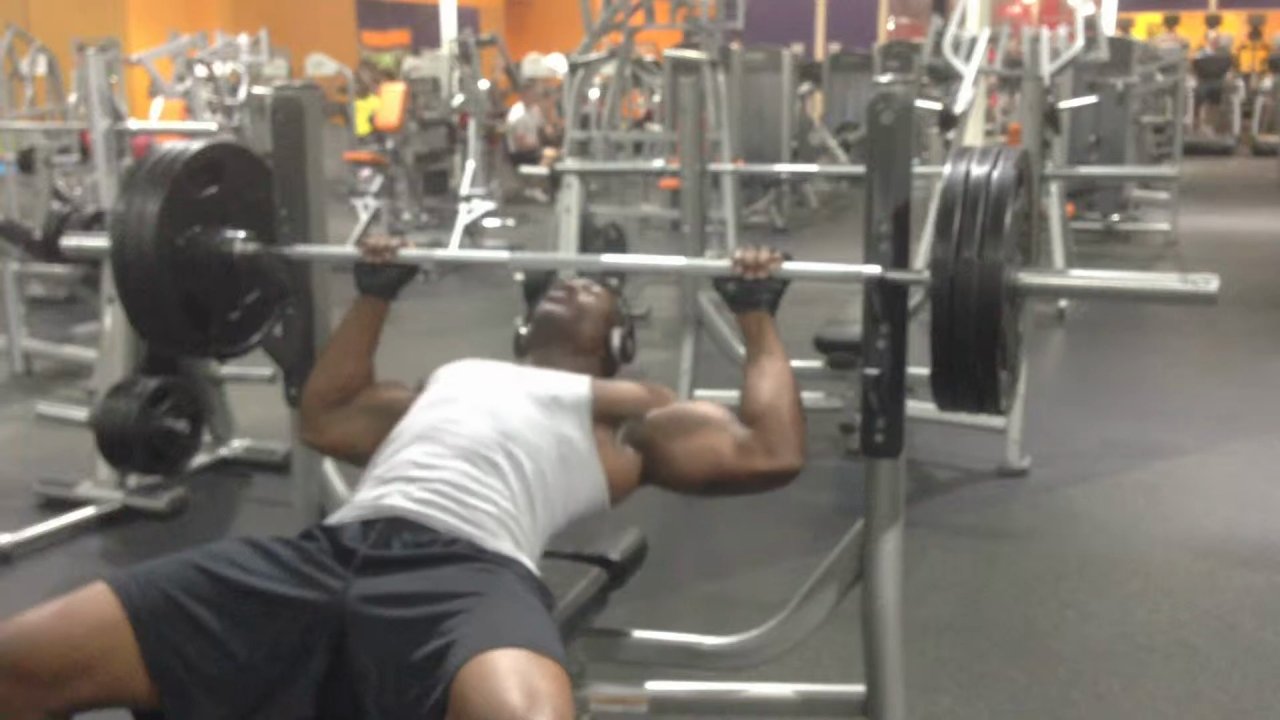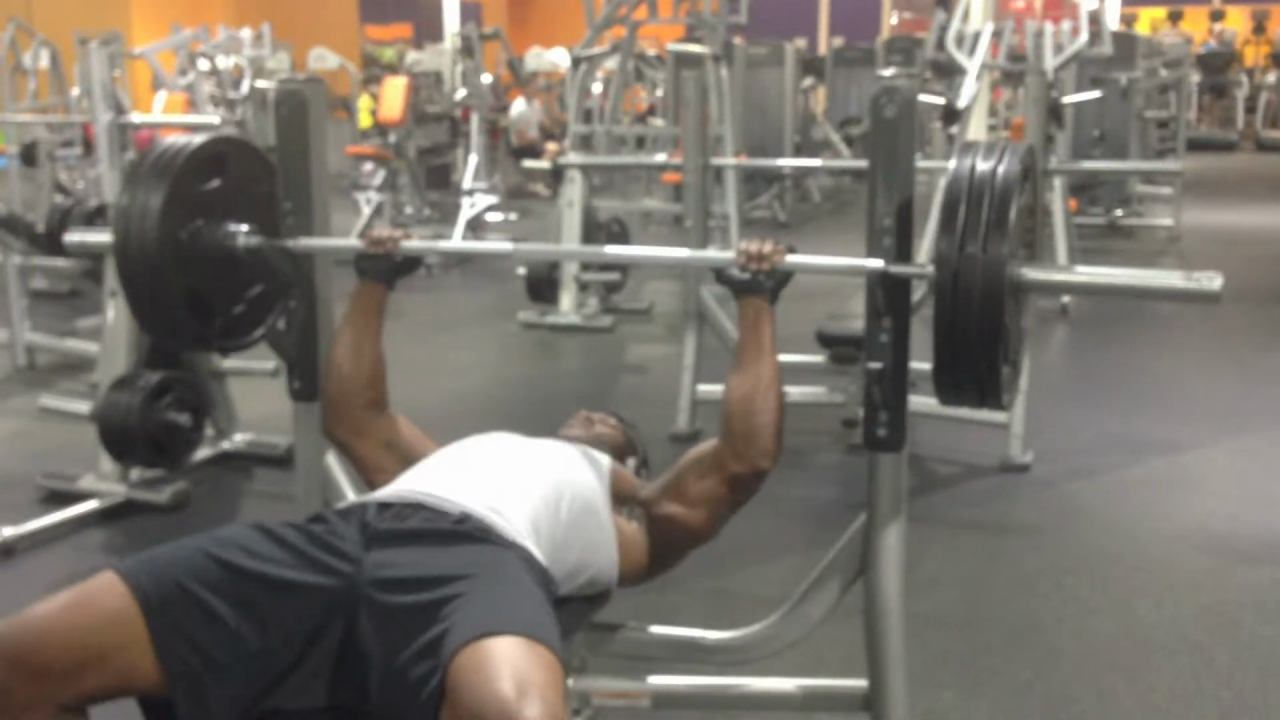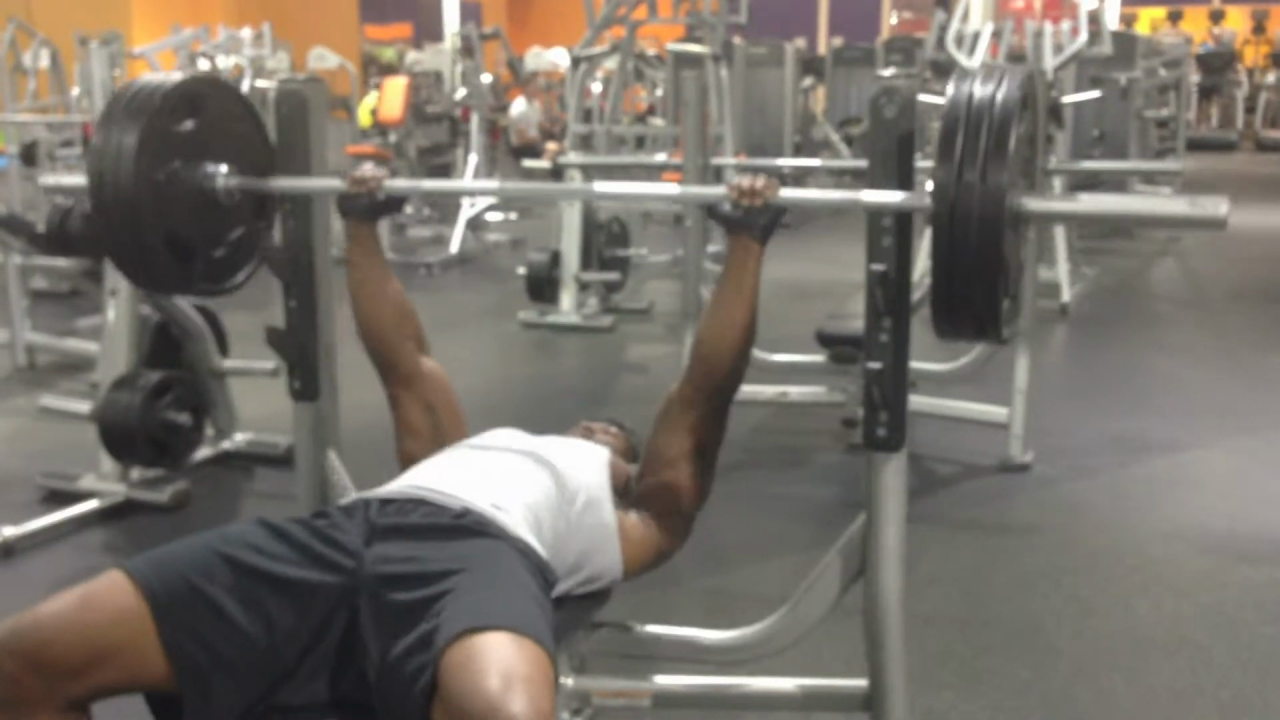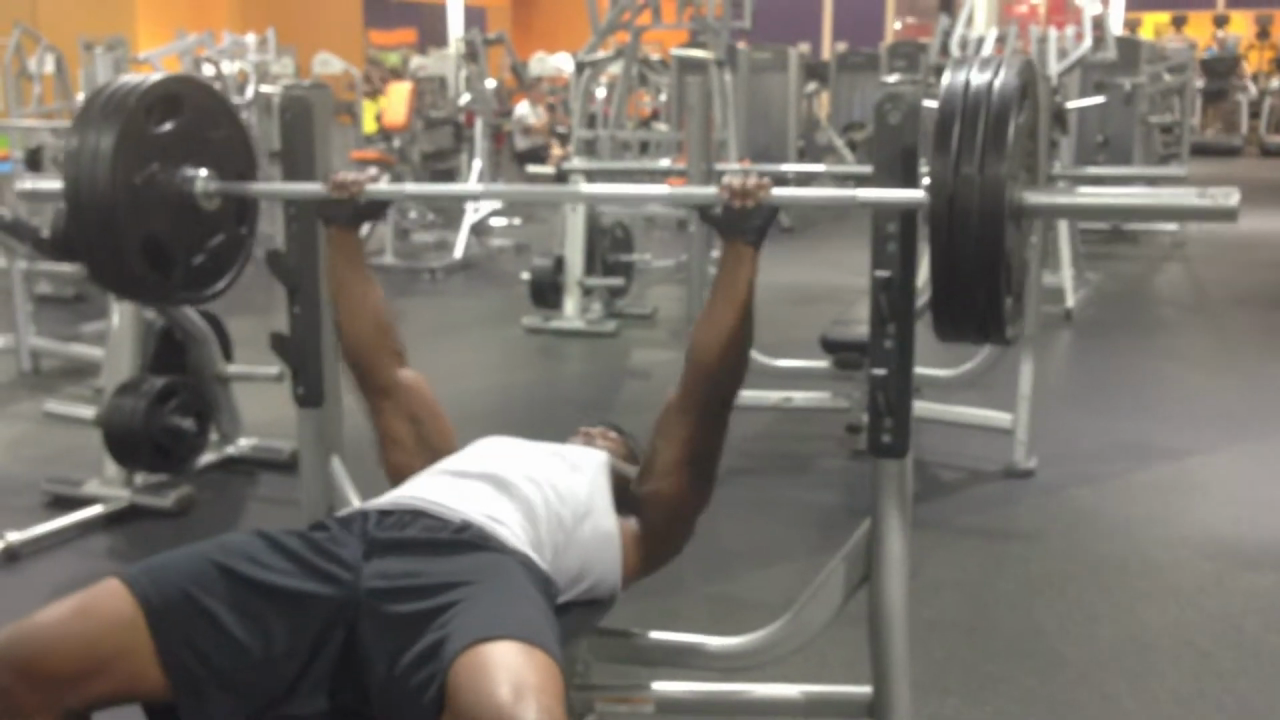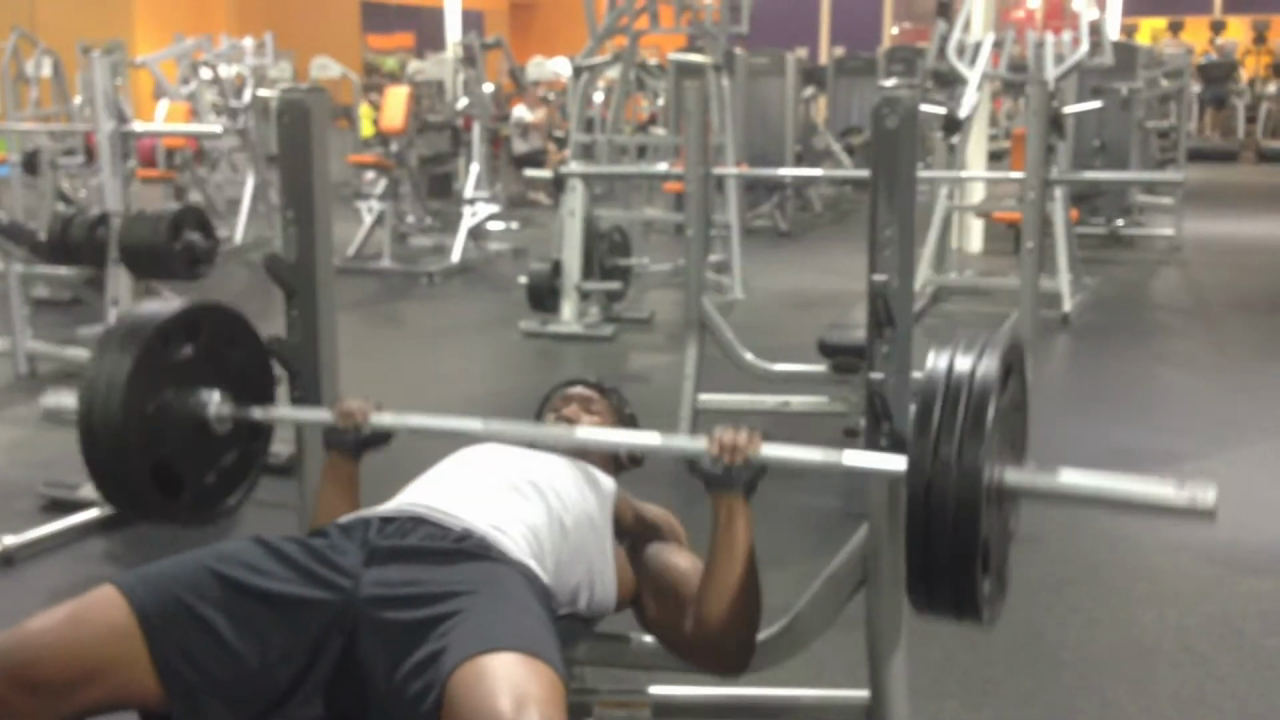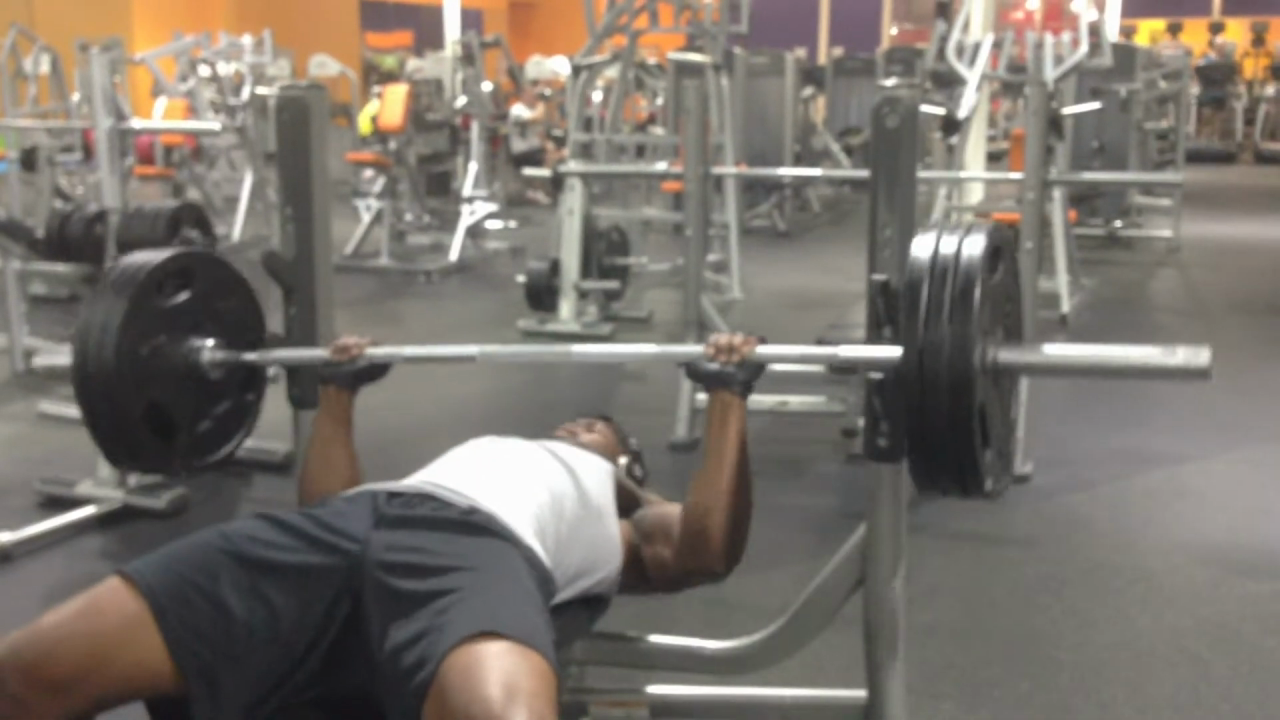
dt=0.7s
person 1, frame 1
left shoulder: (622, 410)
right shoulder: (446, 380)
left elbow: (770, 453)
right elbow: (320, 421)
left wrist: (757, 314)
right wrist: (373, 297)
left hip: (465, 576)
right hip: (325, 556)
person 1, frame 2
left shoulder: (636, 514)
right shoulder: (469, 451)
left elbow: (748, 455)
right elbow: (351, 415)
left wrist: (756, 303)
right wrist: (374, 284)
left hip: (480, 561)
right hip: (339, 541)
person 1, frame 3
left shoulder: (639, 519)
right shoulder: (471, 451)
left elbow: (706, 392)
right elbow: (405, 362)
left wrist: (747, 242)
right wrist: (362, 226)
right hip: (342, 535)
person 1, frame 4
left shoulder: (632, 527)
right shoulder: (457, 464)
left elbow: (705, 396)
right elbow: (383, 372)
left wrist: (740, 244)
right wrist: (343, 230)
right hip: (344, 544)
person 1, frame 5
left shoulder: (638, 523)
right shoulder: (473, 454)
left elbow: (720, 643)
left wrist: (732, 493)
right wrist: (343, 454)
left hip: (484, 575)
right hip: (344, 553)
person 1, frame 6
left shoulder: (628, 516)
right shoulder: (490, 449)
left elbow: (707, 552)
right elbow: (324, 502)
left wrist: (726, 395)
right wrist: (339, 390)
left hip: (482, 549)
right hip: (349, 524)
